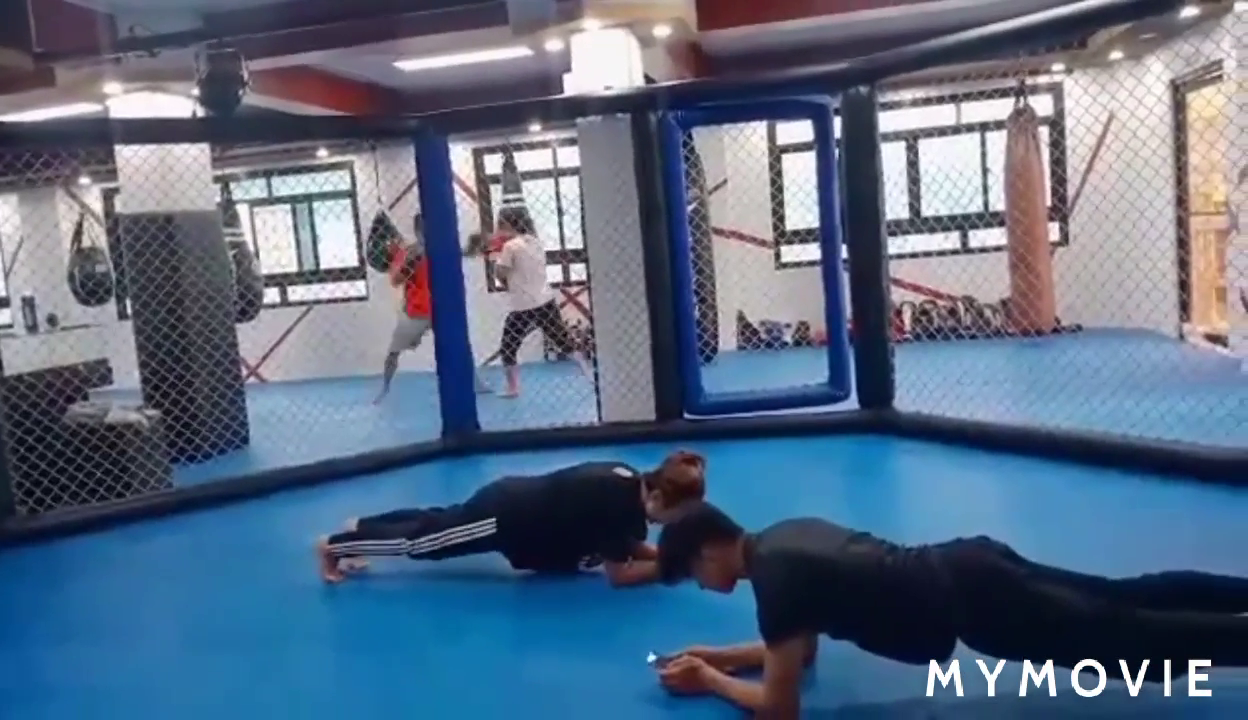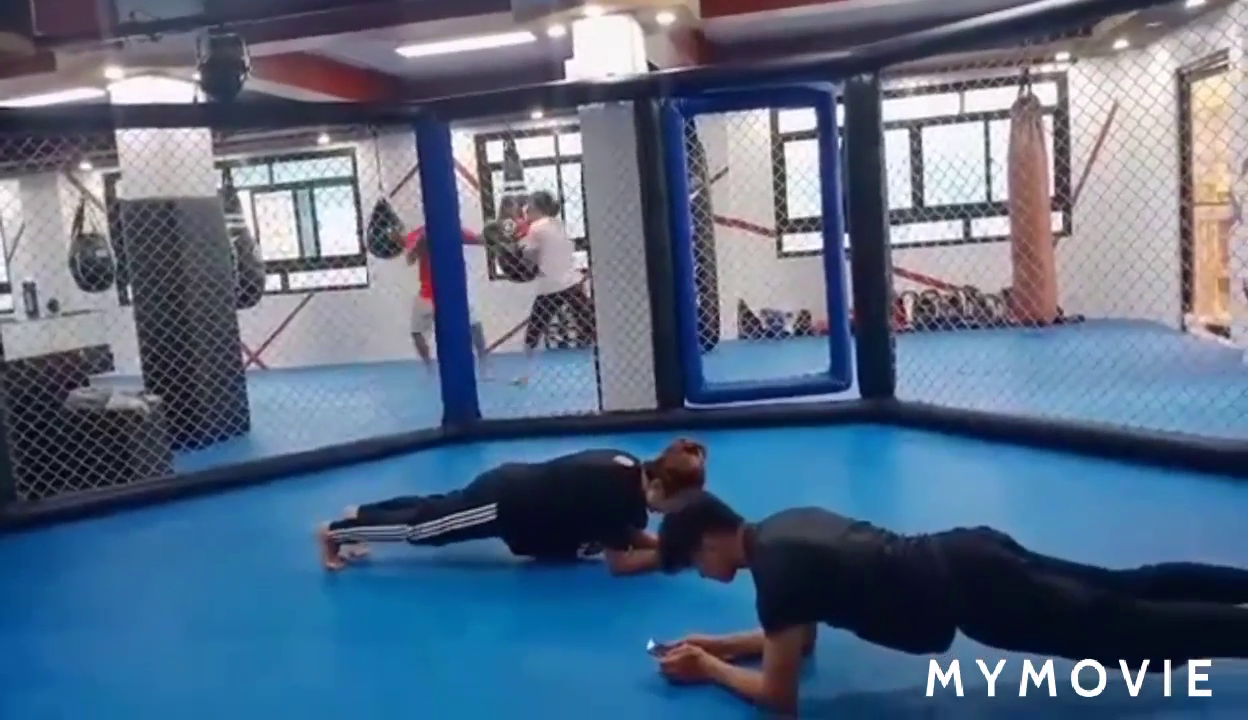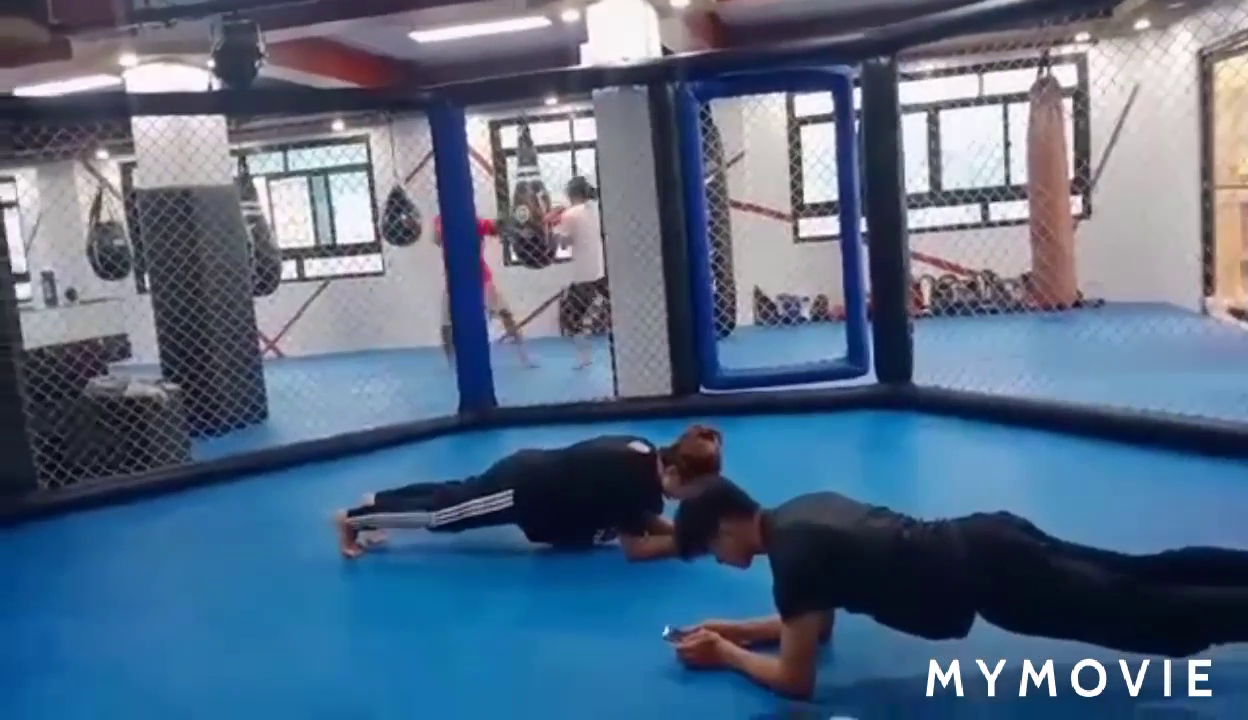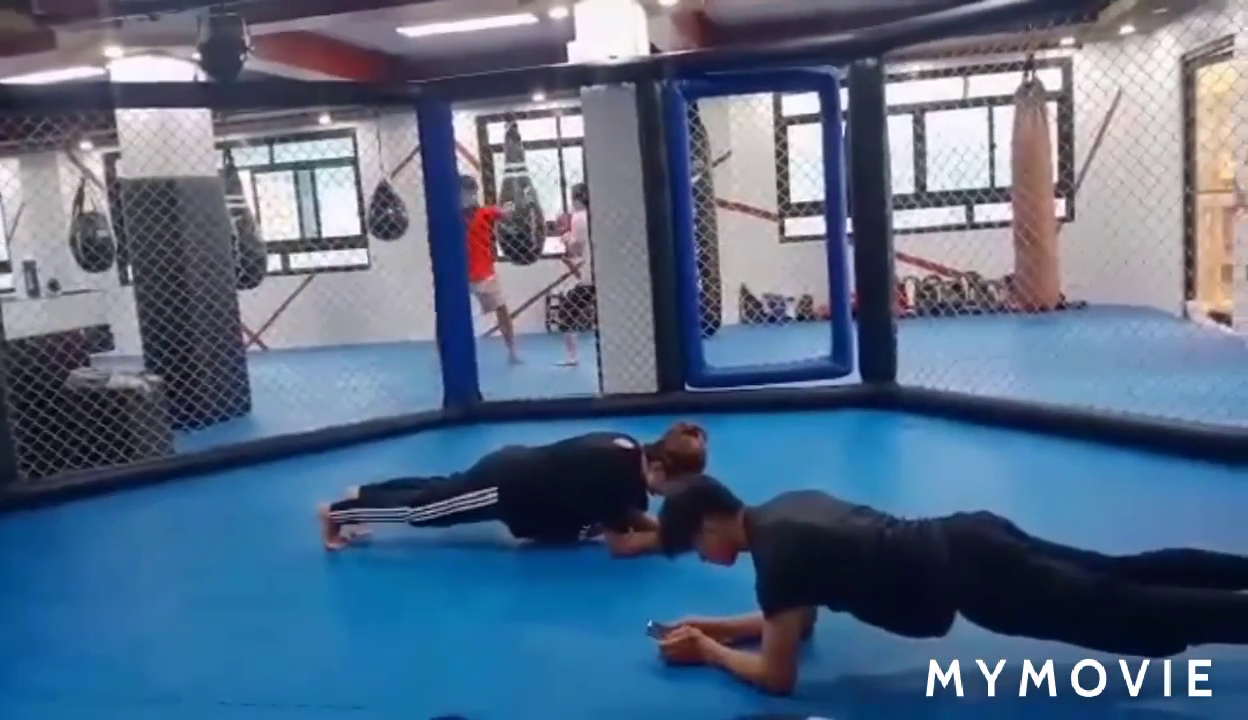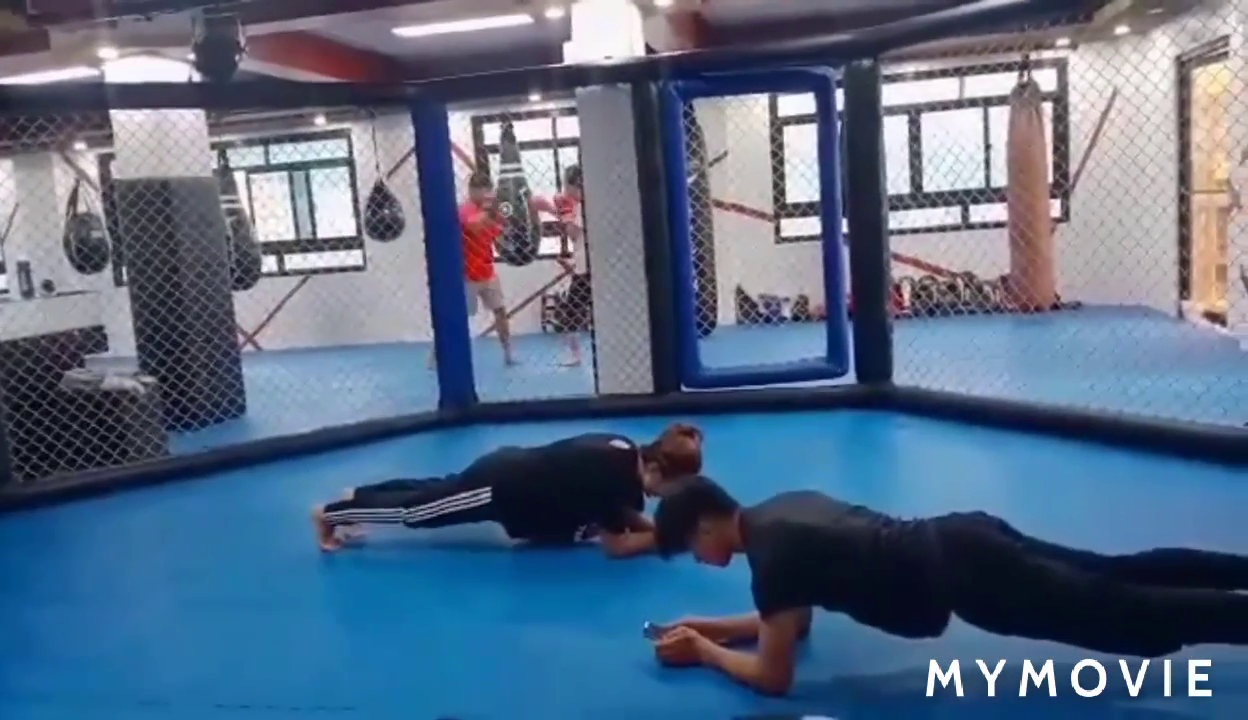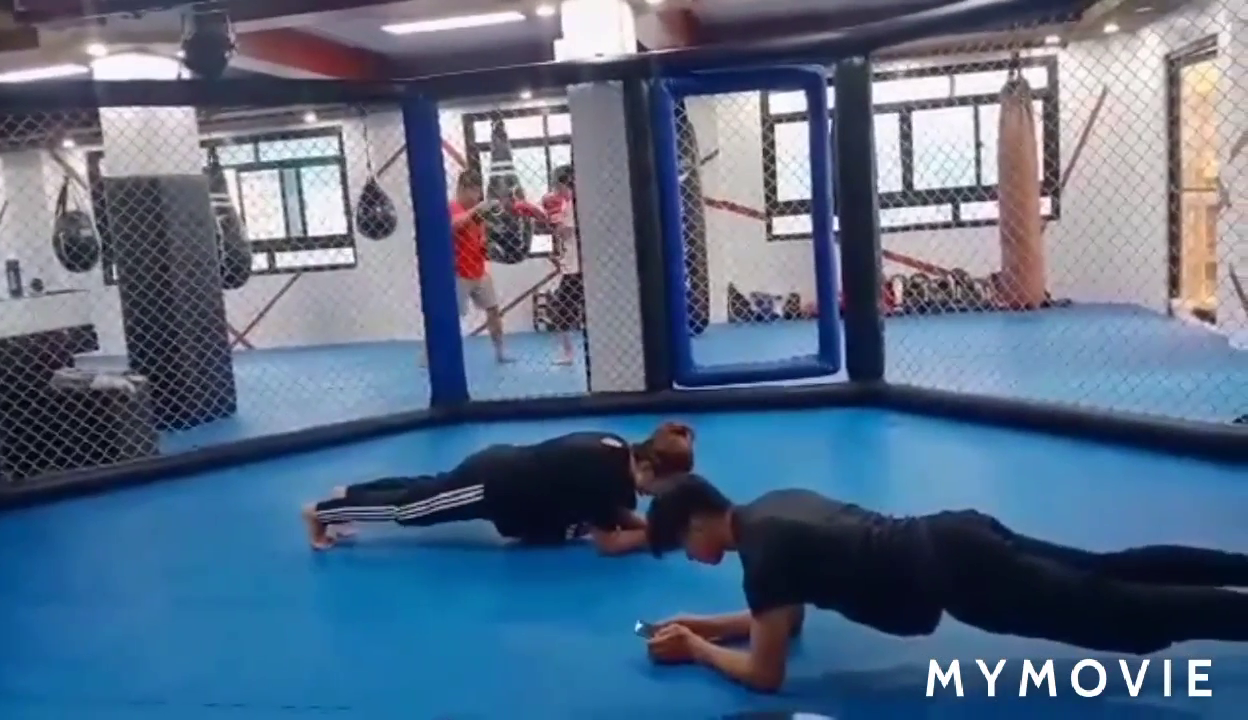
dt=0.2s
person 1, frame 1
left shoulder: (776, 579)
right shoulder: (781, 539)
right elbow: (800, 647)
right wrist: (721, 655)
left hip: (972, 602)
right hip: (970, 567)
left knee: (1130, 640)
right knee: (1129, 600)
person 1, frame 2
left shoulder: (776, 569)
right shoulder: (781, 528)
right elbow: (798, 635)
left wrist: (710, 668)
right wrist: (719, 643)
left hip: (973, 591)
right hip: (971, 557)
left knee: (1132, 631)
right knee: (1127, 592)
person 1, frame 3
left shoulder: (794, 554)
right shoulder: (798, 514)
left elbow: (796, 678)
right elbow: (814, 619)
left wrist: (727, 654)
right wrist: (735, 628)
left hip: (989, 575)
right hip: (989, 540)
left knee: (1150, 617)
right knee: (1142, 578)
person 1, frame 4
left shoulder: (777, 552)
right shoulder: (782, 512)
left elbow: (778, 675)
right elbow: (798, 618)
left wrist: (709, 650)
right wrist: (717, 625)
left hip: (972, 576)
right hip: (971, 540)
left knee: (1136, 620)
right knee: (1126, 577)
person 1, frame 5
left shoulder: (773, 552)
right shoulder: (778, 512)
left elbow: (774, 675)
right elbow: (794, 619)
left wrist: (705, 650)
right wrist: (713, 625)
left hip: (967, 575)
right hip: (966, 541)
left knee: (1132, 618)
right knee: (1118, 578)
person 1, frame 6
left shoulder: (763, 551)
right shoulder: (769, 511)
left elbow: (766, 673)
right elbow: (785, 617)
left wrist: (696, 649)
right wrist: (703, 624)
left hip: (958, 574)
right hip: (957, 538)
left knee: (1120, 616)
right knee: (1109, 574)
person 2, frame 1
left shoulder: (631, 483)
right shoulder: (620, 502)
left elbow: (633, 547)
right elbow: (620, 572)
left hip: (515, 500)
right hip: (508, 518)
left knee: (437, 522)
right knee: (423, 539)
left ankle: (359, 528)
right ankle: (335, 545)
person 2, frame 2
left shoulder: (631, 471)
right shoulder: (619, 490)
left elbow: (632, 535)
right elbow: (620, 561)
left hip: (515, 487)
right hip: (507, 503)
left knee: (437, 510)
right knee: (421, 525)
left ankle: (360, 515)
right ankle: (335, 531)
person 2, frame 3
left shoulder: (647, 457)
right shoulder: (635, 476)
left elbow: (648, 520)
right elbow: (636, 546)
left wrist: (679, 529)
left hip: (531, 473)
right hip: (524, 490)
left knee: (453, 496)
right knee: (439, 512)
left ankle: (377, 502)
right ankle: (353, 518)
person 2, frame 4
left shoulder: (632, 454)
right shoulder: (619, 473)
left elbow: (632, 515)
right elbow: (620, 543)
left hip: (516, 470)
right hip: (509, 487)
left knee: (438, 490)
right knee: (422, 508)
left ankle: (361, 495)
right ankle: (336, 511)
person 2, frame 5
left shoulder: (628, 454)
right shoulder: (614, 473)
left elbow: (626, 515)
right elbow: (616, 543)
left wrist: (659, 526)
left hip: (510, 471)
right hip: (503, 487)
left knee: (432, 492)
right knee: (416, 509)
left ankle: (356, 496)
right ankle: (331, 512)
person 2, frame 6
left shoulder: (619, 453)
right shoulder: (607, 471)
left elbow: (619, 513)
right elbow: (608, 541)
left wrist: (650, 524)
left hip: (502, 468)
right hip: (495, 485)
left knee: (425, 490)
right knee: (408, 506)
left ankle: (347, 495)
right ankle: (322, 512)
person 3, frame 1
left shoulder: (511, 247)
right shoulder: (536, 242)
left elbow: (500, 274)
left wrist: (495, 254)
left hip: (523, 307)
right hip: (545, 301)
left knee: (508, 347)
right knee: (564, 340)
left ankle: (512, 388)
right ankle: (589, 375)
person 3, frame 2
left shoulder: (536, 227)
right shoulder: (561, 225)
left elbow: (530, 256)
left wrist: (524, 238)
left hip: (550, 288)
right hip: (573, 283)
left knee: (535, 329)
right knee: (590, 325)
left ankle: (525, 372)
person 3, frame 3
left shoulder: (570, 215)
right shoulder: (598, 210)
left elbow: (563, 243)
right elbow: (605, 237)
left wrist: (556, 226)
left hip: (585, 276)
right hip: (607, 272)
left knee: (574, 317)
left ankle: (584, 356)
person 3, frame 4
left shoulder: (578, 219)
left elbow: (575, 251)
left wrist: (567, 236)
left hip: (591, 278)
left knee: (571, 311)
left ankle: (571, 355)
person 3, frame 5
left shoulder: (581, 205)
right shoulder: (579, 203)
left elbow: (575, 234)
left wrist: (565, 216)
left hip: (586, 268)
right hip: (586, 266)
left knee: (572, 310)
left ankle: (575, 355)
person 3, frame 6
left shoulder: (569, 204)
left elbow: (564, 234)
left wrist: (555, 215)
left hip: (575, 267)
left knee: (563, 308)
left ankle: (568, 353)
person 4, frame 1
right shoulder: (404, 253)
right elbow: (395, 281)
right wrist: (408, 260)
right hip: (413, 314)
right knee: (393, 352)
left ankle: (477, 381)
right ankle: (385, 389)
person 4, frame 2
right shoulder: (417, 235)
left elbow: (479, 240)
right elbow: (409, 259)
right wrist: (422, 239)
right hip: (427, 295)
left knee: (476, 327)
right knee: (416, 333)
left ankle: (483, 369)
right ankle: (431, 371)
person 4, frame 3
left shoulder: (479, 224)
right shoulder: (441, 223)
left elbow: (501, 230)
right elbow: (438, 239)
left hip: (482, 280)
left knee: (505, 313)
right knee: (446, 326)
left ankle: (524, 357)
right ankle: (451, 363)
person 4, frame 4
left shoulder: (486, 212)
left elbow: (506, 213)
right wrist: (461, 211)
left hip: (484, 275)
left knee: (501, 310)
left ankle: (512, 353)
person 4, frame 5
left shoulder: (491, 212)
right shoulder: (464, 210)
left elbow: (496, 237)
right elbow: (475, 225)
right wrist: (488, 208)
left hip: (487, 273)
right hip: (466, 275)
left knee: (500, 311)
left ankle: (508, 354)
right ankle: (436, 356)
person 4, frame 6
left shoulder: (476, 212)
right shoulder: (452, 209)
right elbow: (456, 225)
left wrist: (487, 247)
right wrist: (479, 208)
left hip: (478, 273)
right hip: (458, 275)
left knee: (493, 309)
left ankle: (499, 351)
